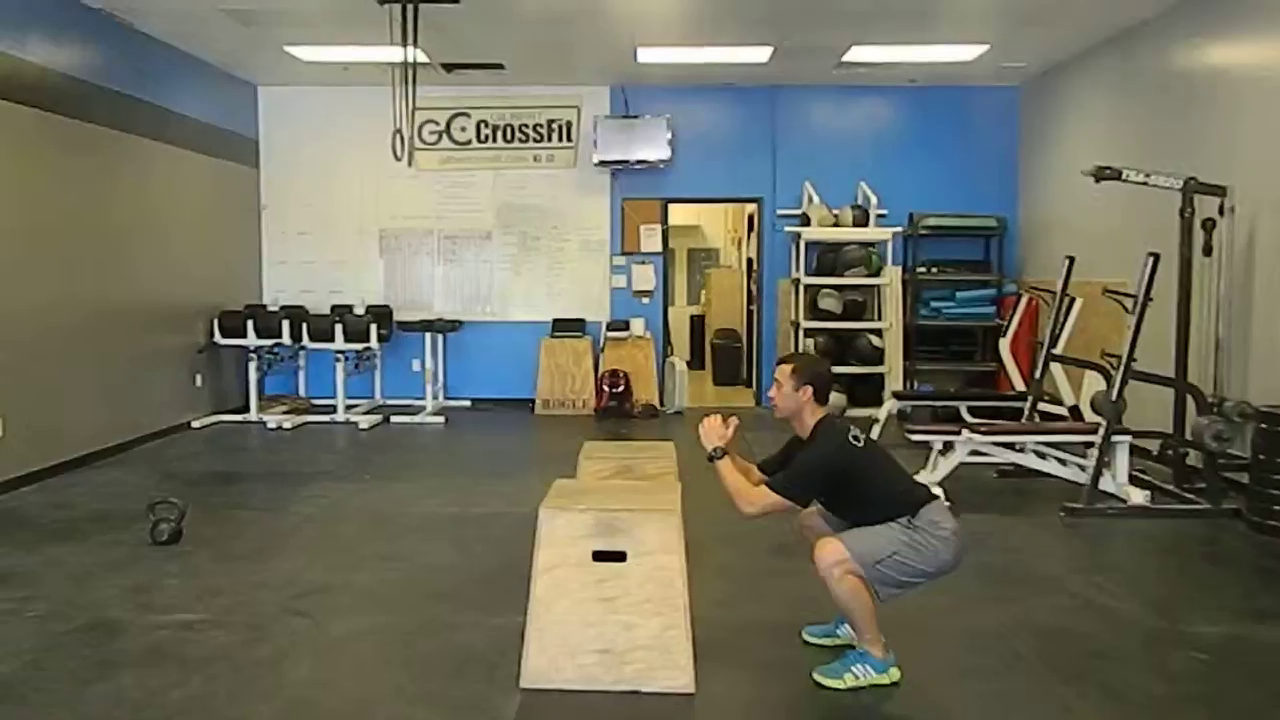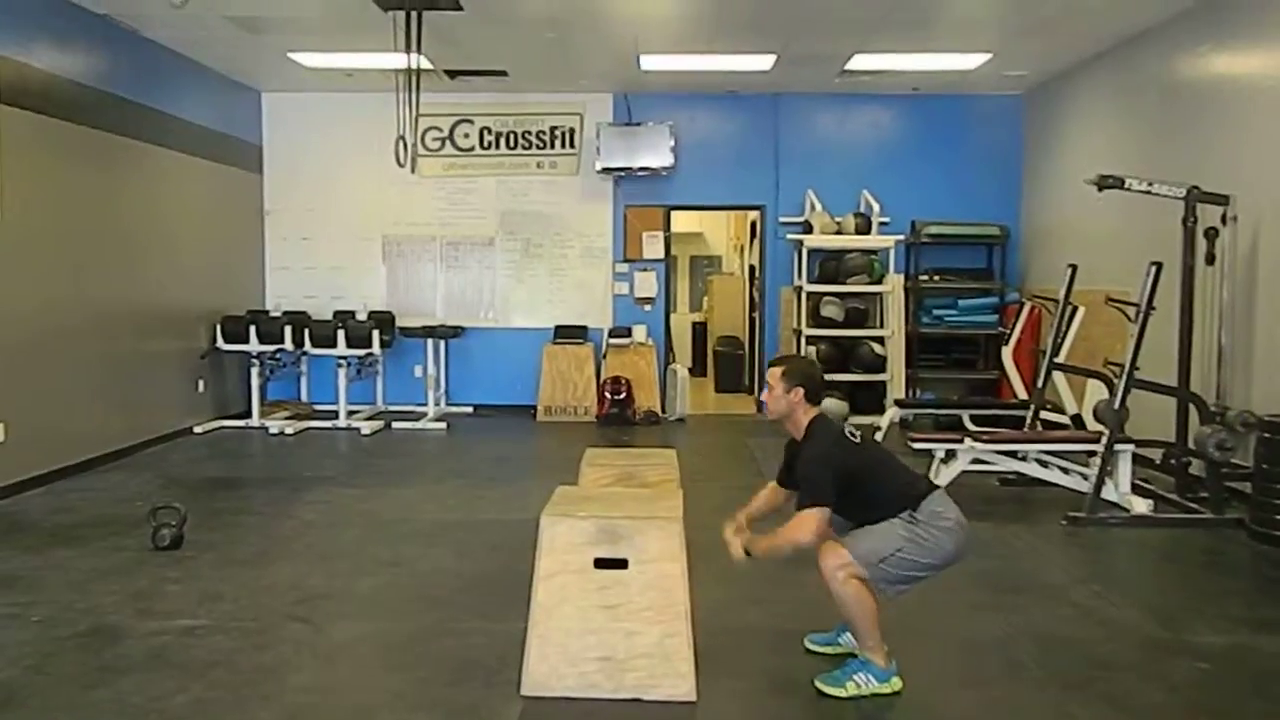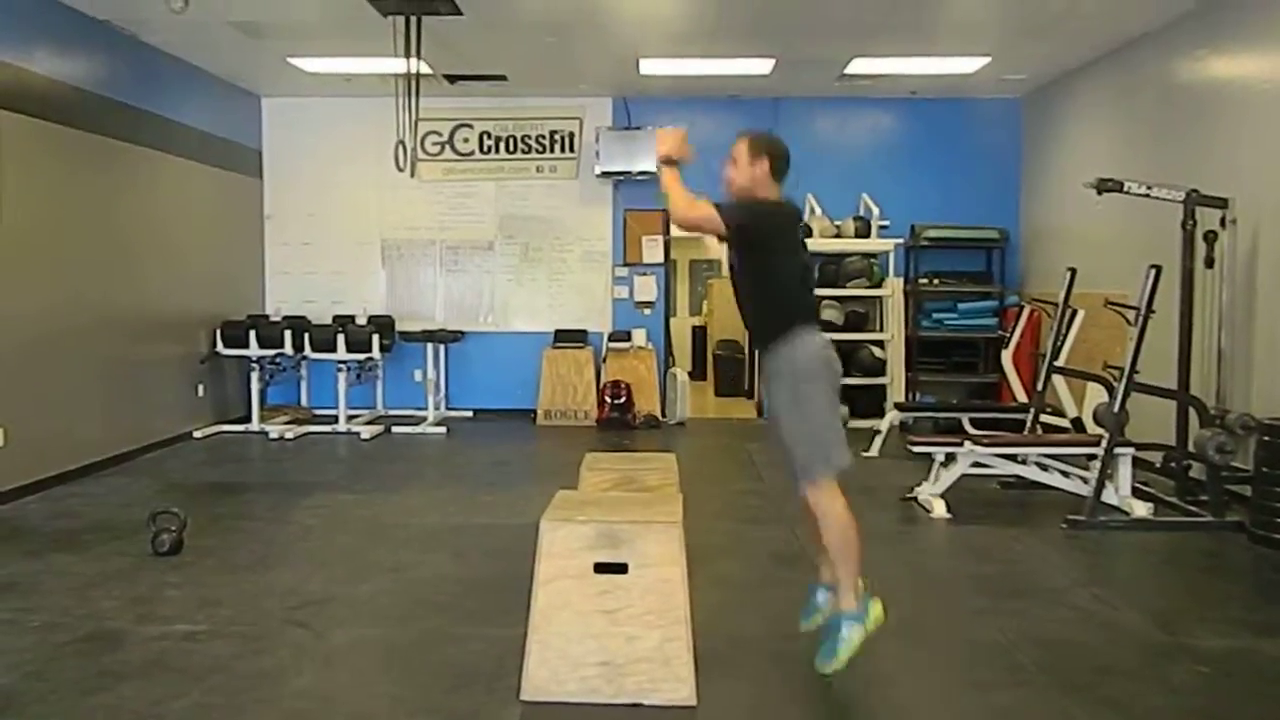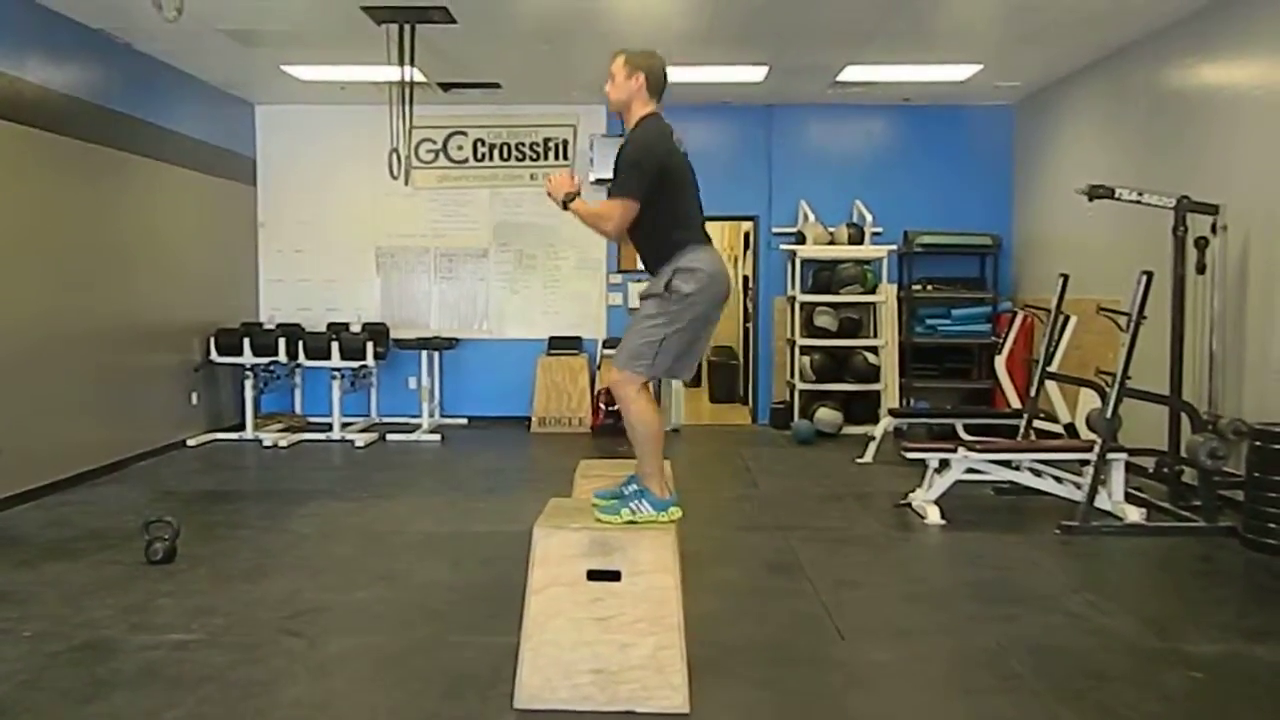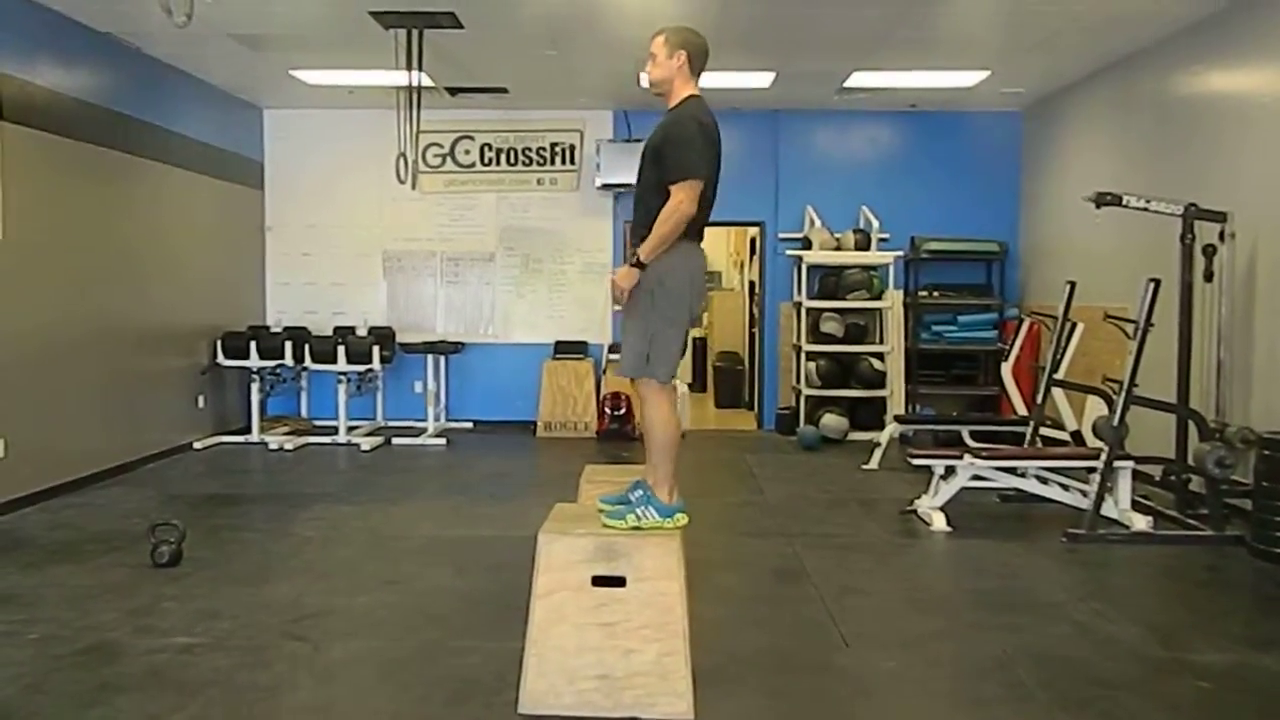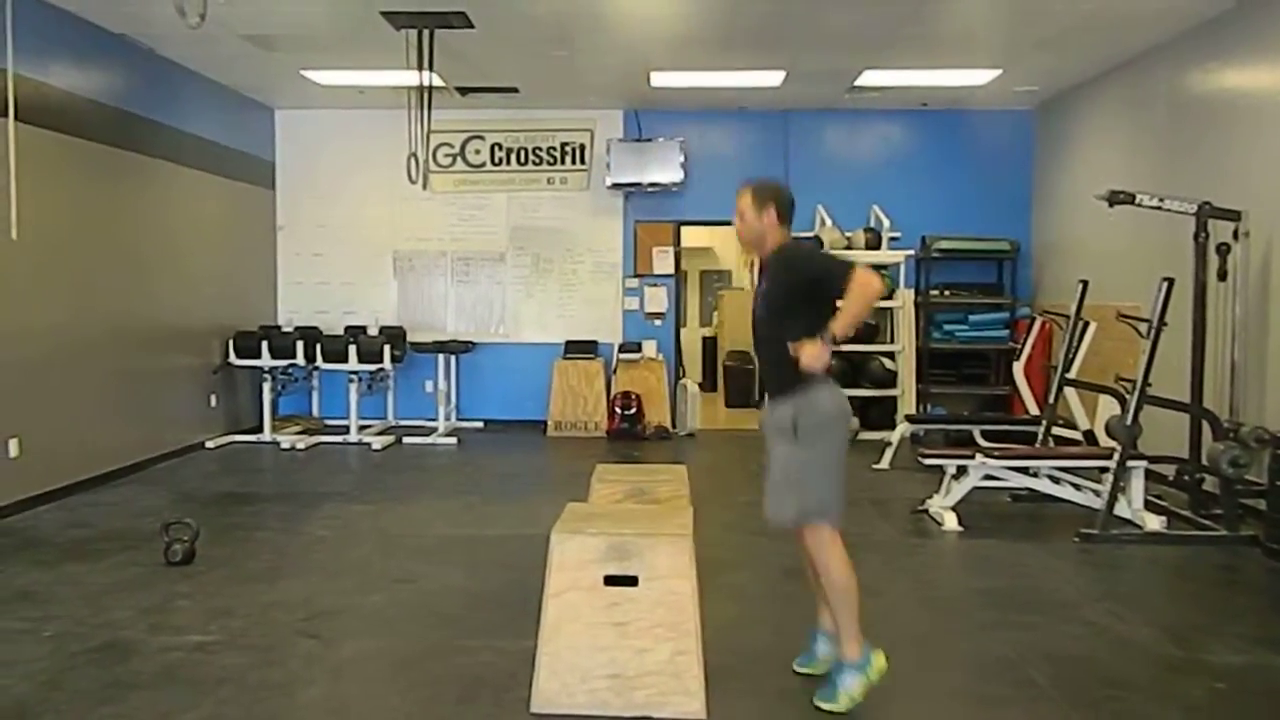
dt=0.7s
person 1, frame 1
left shoulder: (826, 452)
right shoulder: (816, 437)
left elbow: (752, 503)
right elbow: (757, 478)
left wrist: (716, 452)
right wrist: (725, 449)
left hip: (931, 536)
right hip: (908, 521)
left knee: (830, 558)
right knee: (812, 521)
left ankle: (876, 657)
right ankle: (856, 623)
person 1, frame 2
left shoulder: (821, 453)
right shoulder: (809, 439)
left elbow: (805, 534)
right elbow: (781, 489)
left wrist: (750, 548)
right wrist: (743, 518)
left hip: (936, 527)
right hip: (912, 513)
left knee: (835, 562)
right knee: (823, 531)
left ankle: (878, 666)
right ankle: (858, 630)
person 1, frame 3
left shoulder: (768, 218)
right shoulder: (763, 219)
left elbow: (687, 215)
right elbow: (700, 215)
left wrist: (668, 163)
right wrist: (675, 161)
left hip: (797, 359)
right hip: (787, 358)
left knee: (818, 486)
right knee: (811, 483)
left ankle: (852, 606)
right ankle: (834, 587)
person 1, frame 4
left shoulder: (644, 141)
right shoulder: (652, 137)
left elbow: (616, 222)
right elbow: (626, 222)
left wrist: (568, 199)
right wrist: (582, 201)
left hip: (688, 275)
right hip: (682, 272)
left knee: (626, 379)
right knee: (635, 377)
left ankle: (657, 495)
right ankle: (648, 480)
person 1, frame 5
left shoulder: (687, 122)
right shoulder: (683, 120)
left elbow: (683, 204)
left wrist: (636, 262)
left hip: (665, 264)
right hip: (662, 263)
left knee: (652, 383)
right knee: (649, 381)
left ankle: (665, 501)
right ankle: (654, 486)
person 1, frame 6
left shoulder: (797, 261)
right shoulder: (774, 265)
left elbow: (869, 282)
left wrist: (825, 343)
left hip: (810, 406)
right hip: (794, 407)
left knee: (816, 530)
right knee: (806, 525)
left ankle: (858, 658)
right ankle: (833, 633)
